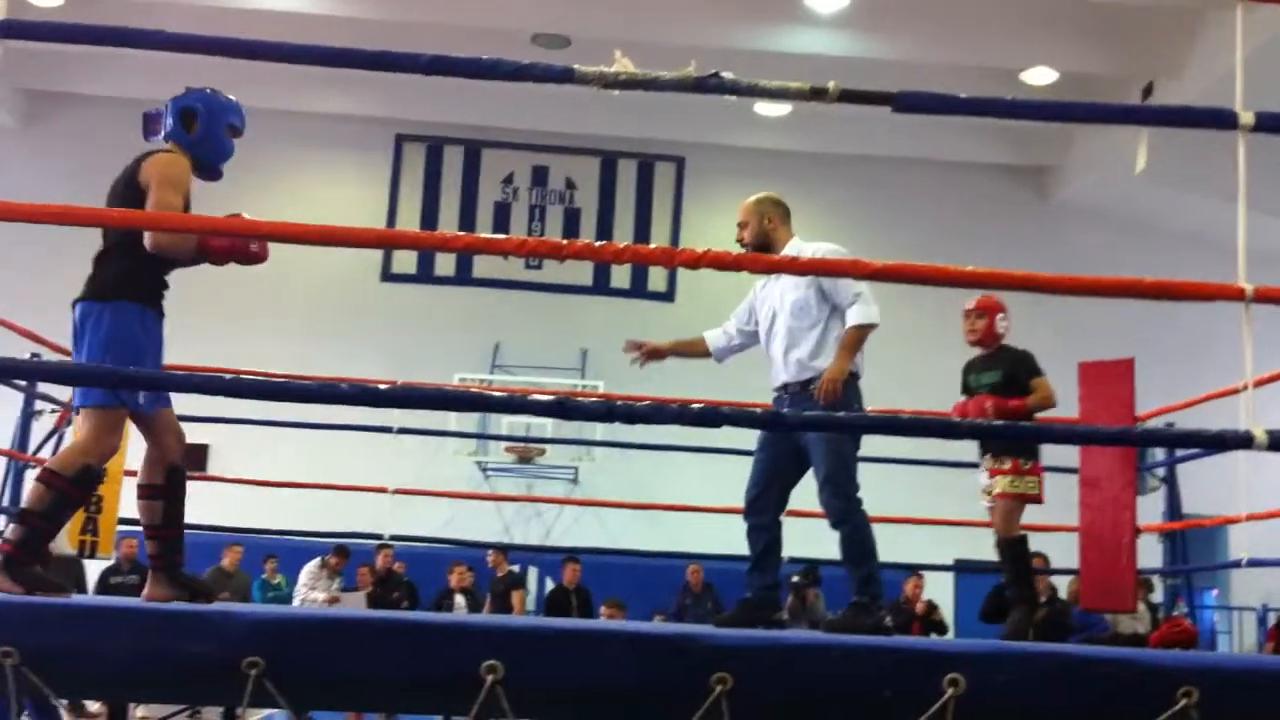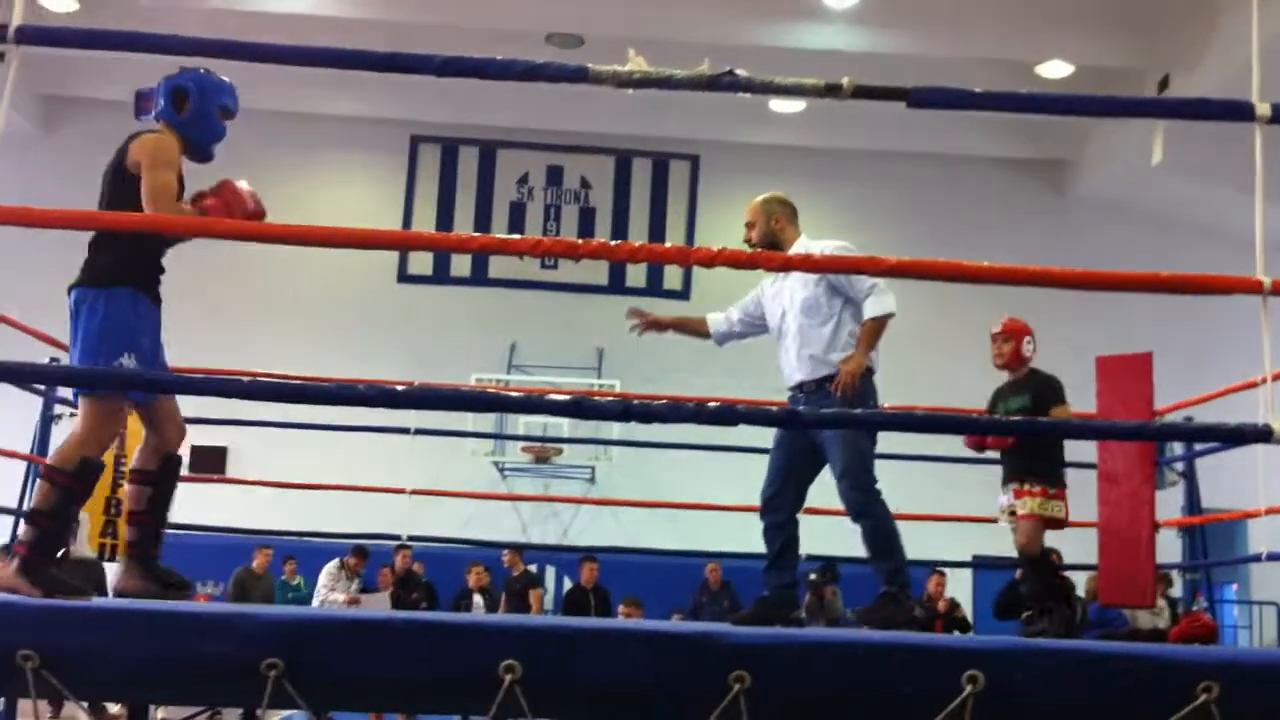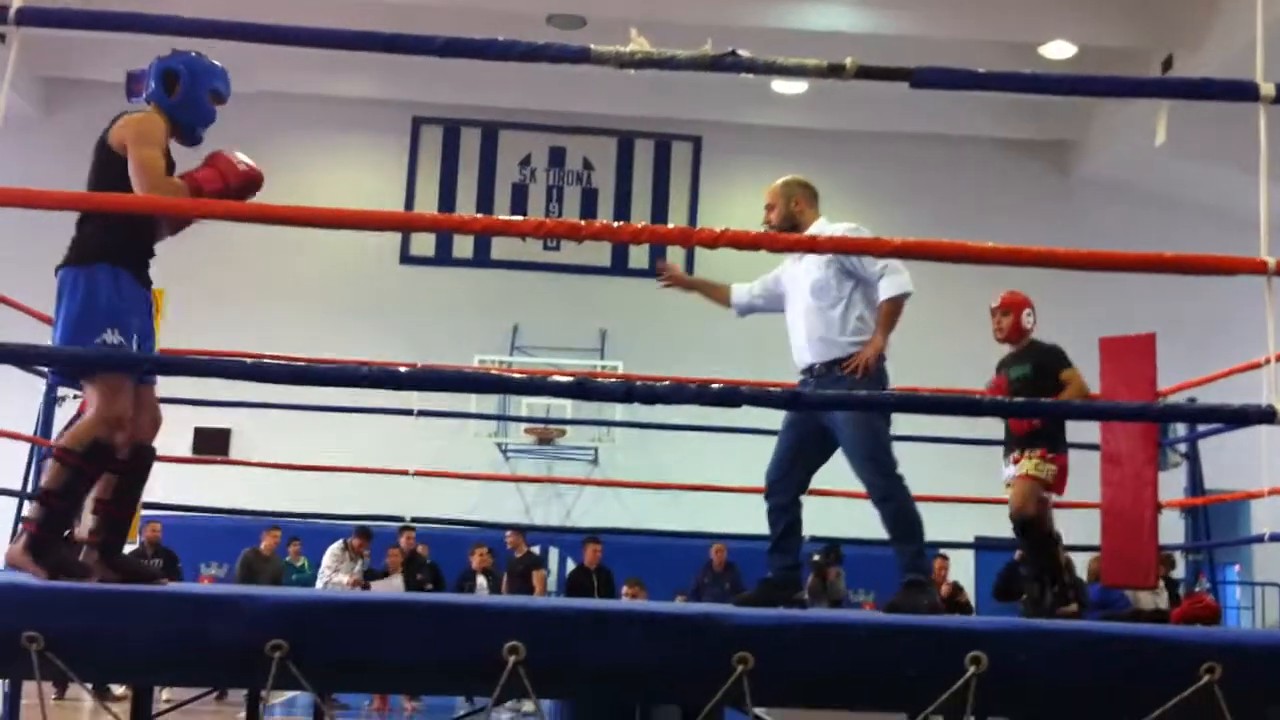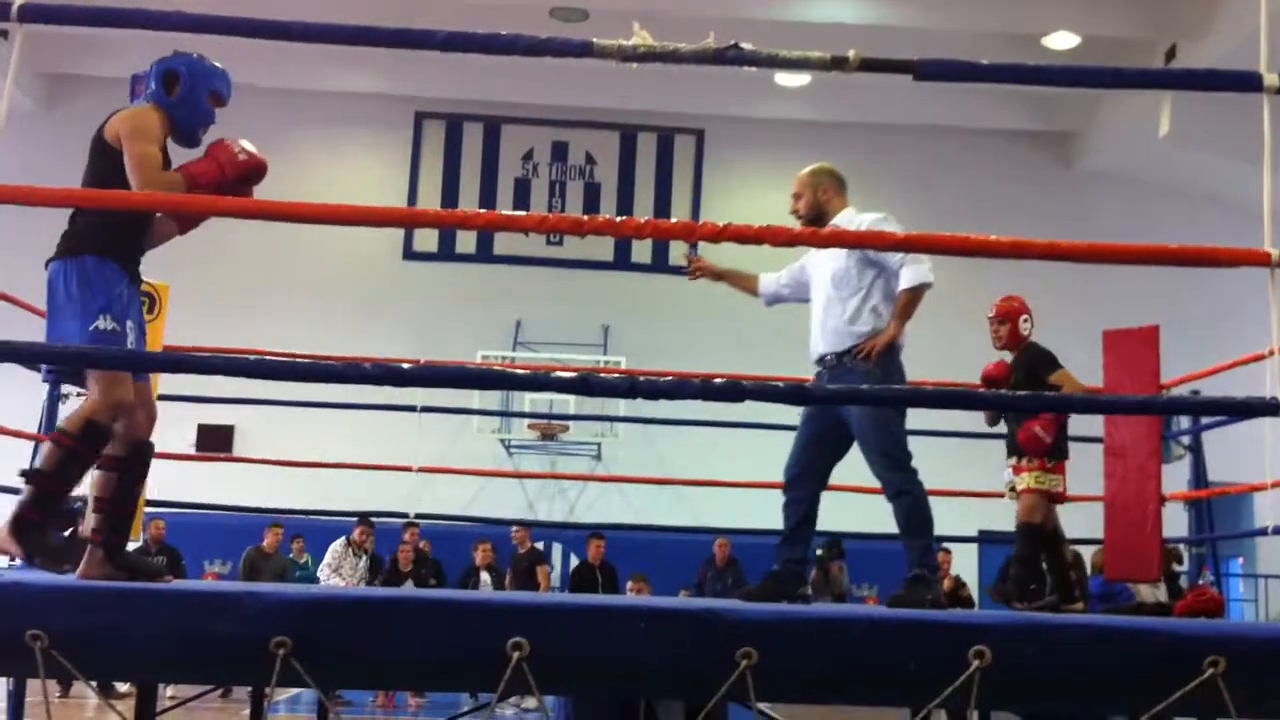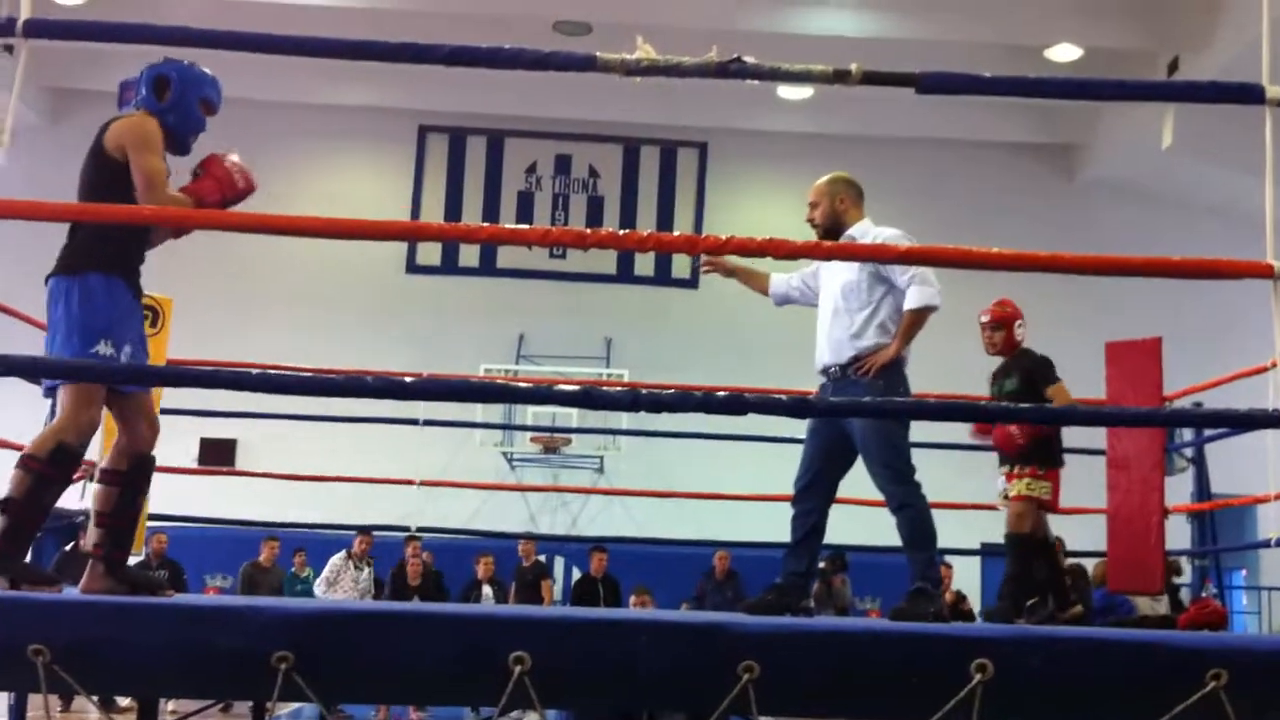
dt=0.2s
person 1, frame 1
left shoulder: (140, 172)
right shoulder: (170, 163)
right elbow: (158, 240)
left wrist: (201, 250)
right wrist: (218, 243)
left hip: (116, 310)
right hip: (123, 310)
left knee: (168, 443)
right knee: (98, 439)
left ankle: (165, 576)
person 1, frame 2
left shoulder: (143, 154)
right shoulder: (159, 144)
right elbow: (160, 218)
left wrist: (201, 214)
right wrist: (215, 211)
left hip: (125, 299)
right hip: (114, 296)
left knee: (167, 428)
right knee: (99, 428)
left ankle: (140, 564)
person 1, frame 3
left shoulder: (144, 137)
right shoulder: (143, 123)
right elbow: (153, 195)
left wrist: (197, 203)
right wrist: (210, 181)
left hip: (121, 281)
right hip: (100, 275)
left knee: (142, 421)
right knee: (111, 410)
left ankle: (101, 552)
person 1, frame 4
left shoulder: (148, 139)
right shoulder: (139, 119)
right elbow: (147, 189)
left wrist: (208, 199)
right wrist: (211, 171)
left hip: (115, 277)
right hip: (89, 269)
left knee: (137, 416)
right knee: (113, 396)
left ankle: (104, 552)
person 1, frame 5
left shoulder: (134, 144)
right shoulder: (138, 127)
right elbow: (156, 207)
left wrist: (198, 205)
right wrist: (208, 192)
left hip: (114, 291)
right hip: (91, 285)
left knee: (141, 428)
right knee: (79, 418)
left ankle: (106, 566)
person 2, frame 1
left shoulder: (823, 258)
right shoulder: (764, 288)
left elbow: (863, 309)
right elbow: (726, 338)
left wrist: (842, 361)
right wrist: (667, 349)
left hip: (827, 398)
right hip: (787, 403)
left knee: (839, 501)
right knee: (760, 504)
left ankle: (869, 605)
right ankle: (762, 599)
person 2, frame 2
left shoulder: (831, 254)
right shoulder: (772, 288)
left elbow: (879, 299)
right elbow: (726, 325)
left wrist: (860, 355)
right wrist: (668, 323)
left hip: (842, 395)
right hip: (801, 402)
left knee: (859, 494)
right knee: (776, 503)
left ankle: (896, 594)
right ankle: (780, 597)
person 2, frame 3
left shoulder: (844, 238)
right shoulder: (791, 268)
left elbow: (895, 279)
right elbow: (745, 297)
left wrist: (878, 339)
right wrist: (690, 283)
left hip: (853, 379)
right hip: (812, 385)
left knee: (880, 478)
right knee: (780, 483)
left ankle: (918, 583)
right ankle: (783, 578)
person 2, frame 4
left shoulder: (869, 228)
right shoulder: (818, 257)
left elbow: (917, 269)
right elbow: (773, 286)
left wrist: (893, 329)
right wrist: (720, 274)
left hip: (868, 371)
right hip: (829, 376)
left knee: (894, 473)
right knee: (800, 477)
left ankle: (924, 579)
right ankle: (789, 572)
person 2, frame 5
left shoulder: (882, 242)
right shoulder: (831, 264)
left elbow: (925, 291)
right elbow: (785, 287)
left wrist: (896, 346)
right wrist: (732, 270)
left hip: (872, 384)
right hip: (834, 387)
left knee: (898, 487)
right knee: (809, 489)
left ankle: (927, 591)
right ankle: (793, 585)
person 3, frame 1
left shoulder: (1018, 359)
right shoulder: (971, 368)
left elbow: (1047, 397)
right elbow: (970, 408)
left wrist: (1004, 407)
right wrist: (962, 414)
left hip: (1017, 454)
right hip: (991, 456)
left knee: (1005, 527)
right knee: (1003, 530)
left ankle: (1024, 604)
right ankle: (1024, 600)
person 3, frame 2
left shoulder: (1046, 385)
right shoulder: (1001, 394)
right elbow: (990, 435)
left wrist: (1019, 431)
right wrist: (979, 438)
left hip: (1042, 480)
right hip: (1013, 481)
left knee: (1029, 545)
right knee: (1028, 550)
right ankle: (1046, 608)
person 3, frame 3
left shoulder: (1046, 353)
right shoulder: (1004, 365)
left elbow: (1081, 388)
right wrist: (994, 398)
left hip: (1044, 447)
right hip: (1015, 450)
left knee: (1019, 508)
right knee: (1039, 522)
left ankle: (1038, 582)
right ankle: (1059, 594)
person 3, frame 4
left shoulder: (1038, 356)
right shoulder: (1007, 368)
left elbow: (1074, 388)
right elbow: (991, 420)
left wrist: (1048, 422)
right wrist: (990, 388)
left hip: (1043, 454)
right hip: (1019, 455)
left knee: (1028, 518)
right knee: (1045, 523)
left ankle: (1016, 589)
right ankle: (1067, 594)
person 3, frame 5
left shoulder: (1035, 364)
right shoulder: (997, 375)
left elbow: (1066, 404)
right elbow: (998, 424)
left wrist: (1027, 428)
right wrist: (986, 427)
left hip: (1038, 460)
right hip: (1012, 463)
left knee: (1017, 525)
right knee: (1036, 532)
left ankle: (1012, 603)
right ankle: (1063, 601)
